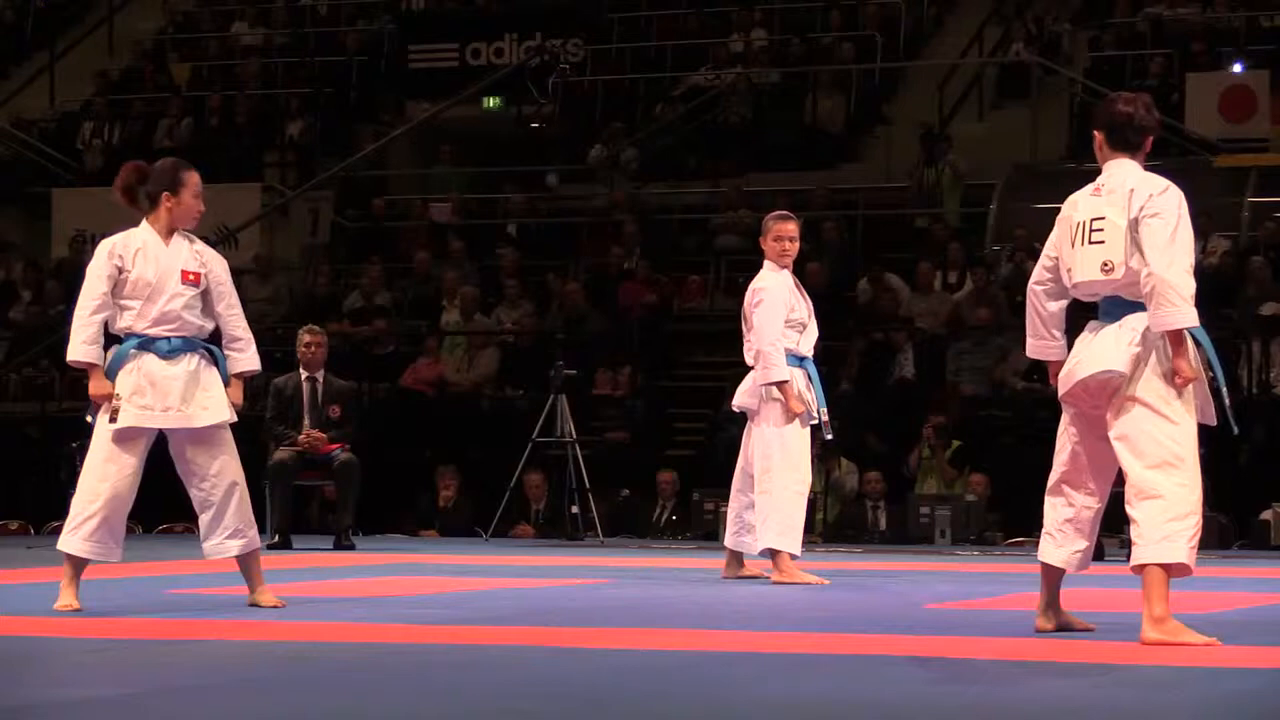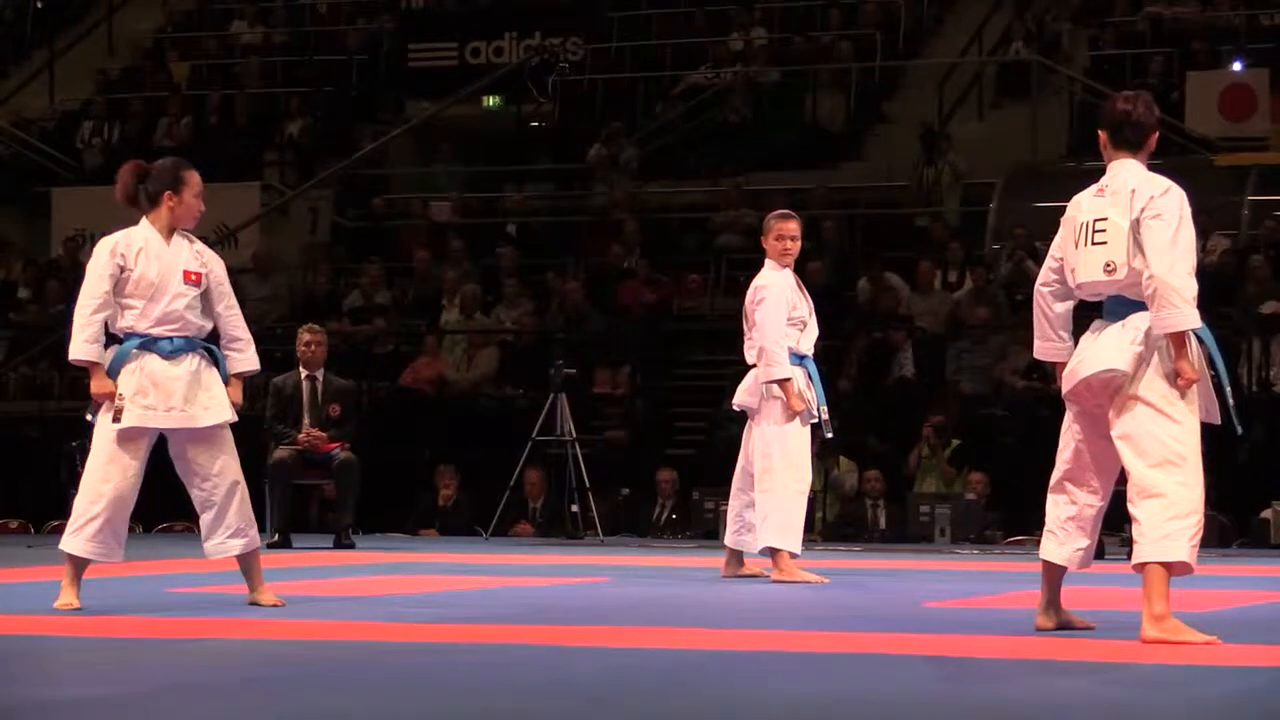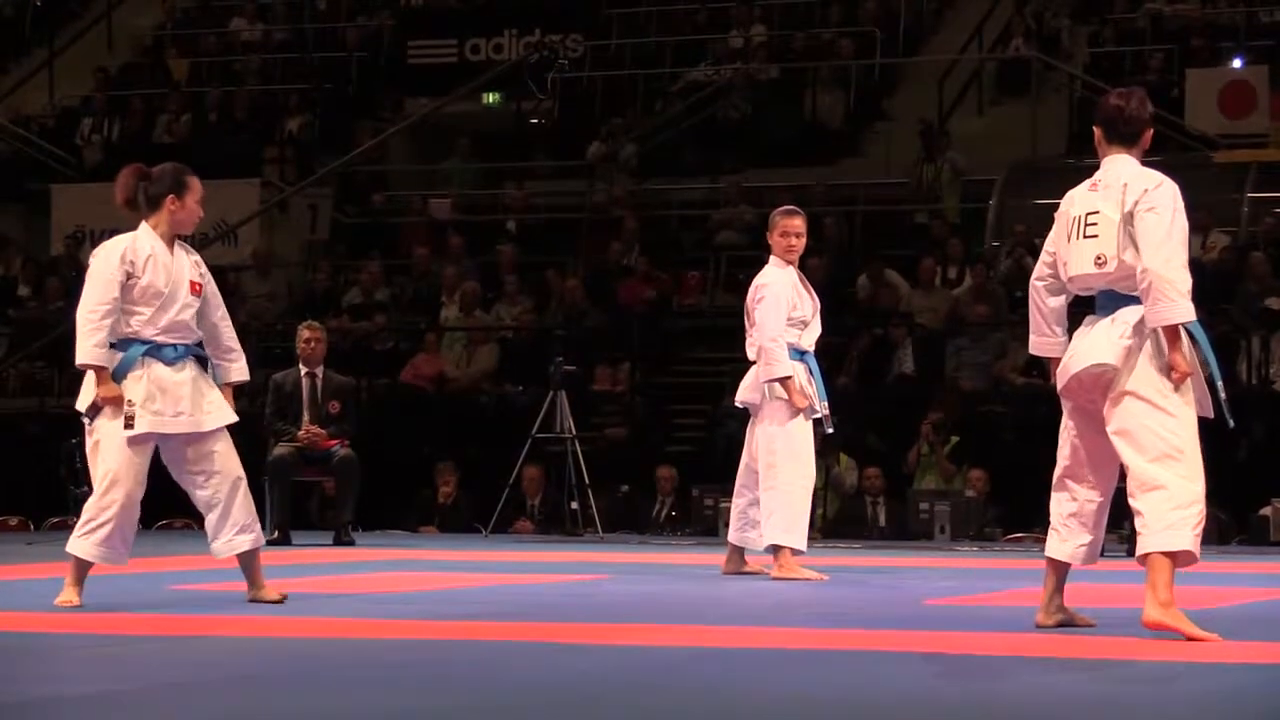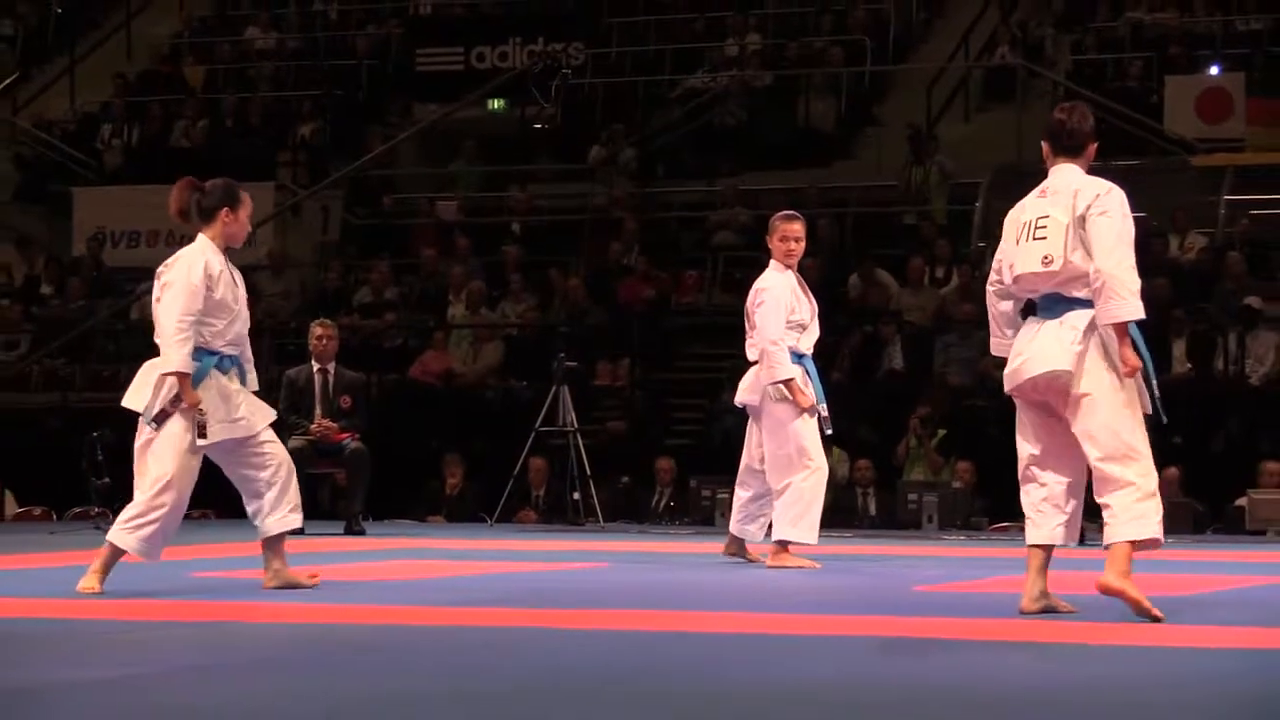
dt=0.5s
person 1, frame 1
left shoulder: (1076, 203)
right shoulder: (1157, 192)
left elbow: (1043, 284)
right elbow: (1167, 274)
left wrist: (1054, 356)
right wrist: (1179, 349)
left hip: (1094, 348)
right hip: (1142, 347)
left knee: (1075, 481)
right knee: (1165, 478)
left ankle: (1049, 606)
right ankle: (1157, 616)
person 1, frame 2
left shoulder: (1081, 203)
right shoulder: (1159, 193)
left elbow: (1050, 287)
right elbow: (1167, 277)
left wrist: (1060, 357)
right wrist: (1181, 351)
left hip: (1098, 349)
right hip: (1145, 347)
left knee: (1078, 480)
right knee: (1168, 478)
left ankle: (1049, 604)
right ankle: (1158, 615)
person 1, frame 3
left shoulder: (1075, 198)
right shoulder: (1152, 186)
left elbow: (1045, 281)
right elbow: (1161, 270)
left wrist: (1055, 354)
right wrist: (1175, 344)
left hip: (1092, 342)
right hip: (1138, 339)
left knee: (1080, 476)
right knee: (1167, 470)
left ankle: (1051, 601)
right ankle: (1161, 600)
person 1, frame 4
left shoulder: (1022, 208)
right shoulder: (1101, 194)
left elbow: (1000, 288)
right elbow: (1113, 271)
left wrist: (1011, 349)
right wrist: (1124, 340)
left hip: (1034, 344)
right hip: (1084, 340)
left knee: (1046, 469)
right knee: (1123, 462)
left ankle: (1035, 585)
right ankle: (1117, 572)
person 2, frame 1
left shoulder: (204, 256)
right shoulder: (117, 248)
left elbow: (231, 319)
right elbow: (91, 311)
left wrist: (235, 380)
right wrist: (95, 373)
left hip: (195, 377)
right hip: (134, 374)
left knee: (223, 477)
right knee: (105, 480)
left ankle: (256, 585)
right ankle: (69, 584)
person 2, frame 2
left shoulder: (202, 256)
right shoulder: (118, 246)
left elbow: (229, 319)
right elbow: (91, 310)
left wrist: (236, 379)
right wrist: (97, 372)
left hip: (195, 376)
right hip: (135, 373)
left knee: (222, 478)
right knee: (107, 481)
left ankle: (256, 584)
right ankle: (71, 584)
person 2, frame 3
left shoulder: (192, 262)
right shoulder: (119, 251)
left elbow: (218, 325)
right elbow: (94, 315)
left wrist: (227, 384)
right wrist: (102, 378)
left hip: (187, 383)
right hip: (132, 380)
left knee: (224, 477)
right knee: (117, 486)
left ankle: (256, 582)
right ankle: (73, 584)
person 2, frame 4
left shoulder: (226, 269)
right shoulder: (192, 262)
right elbow: (174, 326)
left wrist: (240, 384)
right wrist: (183, 383)
left hip: (225, 390)
right hip: (190, 388)
left knee: (271, 470)
right knee: (160, 487)
left ankle: (276, 567)
right ankle: (98, 569)
person 3, frame 1
left shoulder: (784, 282)
right shoulder: (770, 285)
right elbow: (767, 345)
left wrist: (792, 391)
right wrist: (788, 395)
left hip: (783, 385)
right hip: (778, 385)
left knee: (754, 475)
right knee: (784, 472)
left ankle: (735, 560)
right ankle: (782, 564)
person 3, frame 2
left shoulder: (784, 281)
right shoulder: (772, 283)
right elbow: (771, 342)
left wrist: (793, 390)
right wrist: (789, 393)
left hip: (778, 385)
right hip: (779, 384)
left knee: (754, 473)
right knee: (784, 471)
left ankle: (735, 558)
right ankle: (782, 562)
person 3, frame 3
left shoulder: (791, 278)
right shoulder: (773, 281)
right elbow: (770, 340)
left wrist: (797, 386)
right wrist: (791, 389)
left hip: (789, 379)
right hip: (780, 380)
left knee: (759, 470)
right knee: (790, 468)
left ankle: (736, 555)
right ankle: (783, 559)
person 3, frame 4
left shoulder: (792, 282)
right shoulder: (772, 285)
right elbow: (771, 344)
left wrist: (799, 386)
right wrist: (795, 390)
left hip: (783, 381)
right hip: (780, 382)
left knee: (761, 466)
right knee: (807, 465)
left ankle: (738, 538)
right ankle: (780, 549)
person 4, frame 1
left shoulder: (344, 389)
right shoulder: (280, 385)
left elbow: (351, 428)
right elbow: (273, 425)
left wrist: (327, 438)
right wrist: (296, 439)
left hip: (329, 448)
right hip: (294, 447)
left knee: (349, 462)
right knee: (279, 462)
left ankle: (343, 532)
right ankle: (281, 533)
person 4, frame 2
left shoulder: (344, 387)
right shoulder: (280, 384)
left elbow: (350, 427)
right elbow: (273, 425)
left wrist: (327, 437)
right wrist: (296, 437)
left hip: (329, 446)
right hip: (294, 446)
left knee: (348, 460)
right knee: (278, 461)
left ankle: (343, 531)
right ankle: (280, 532)
person 4, frame 3
left shoulder: (343, 385)
right shoulder: (280, 381)
left elbow: (349, 425)
right elbow: (272, 422)
left wrist: (326, 434)
right wrist: (296, 434)
left hip: (328, 443)
right hip: (293, 443)
left knee: (347, 458)
right knee: (278, 459)
left ankle: (342, 528)
right ankle: (280, 529)
person 4, frame 4
left shoulder: (354, 380)
right shoulder: (293, 377)
left elbow: (360, 419)
right elbow: (285, 415)
left wrist: (338, 427)
right wrist: (309, 428)
left hip: (340, 436)
right hip: (306, 436)
left knee: (358, 451)
right knee: (292, 451)
left ankle: (353, 518)
